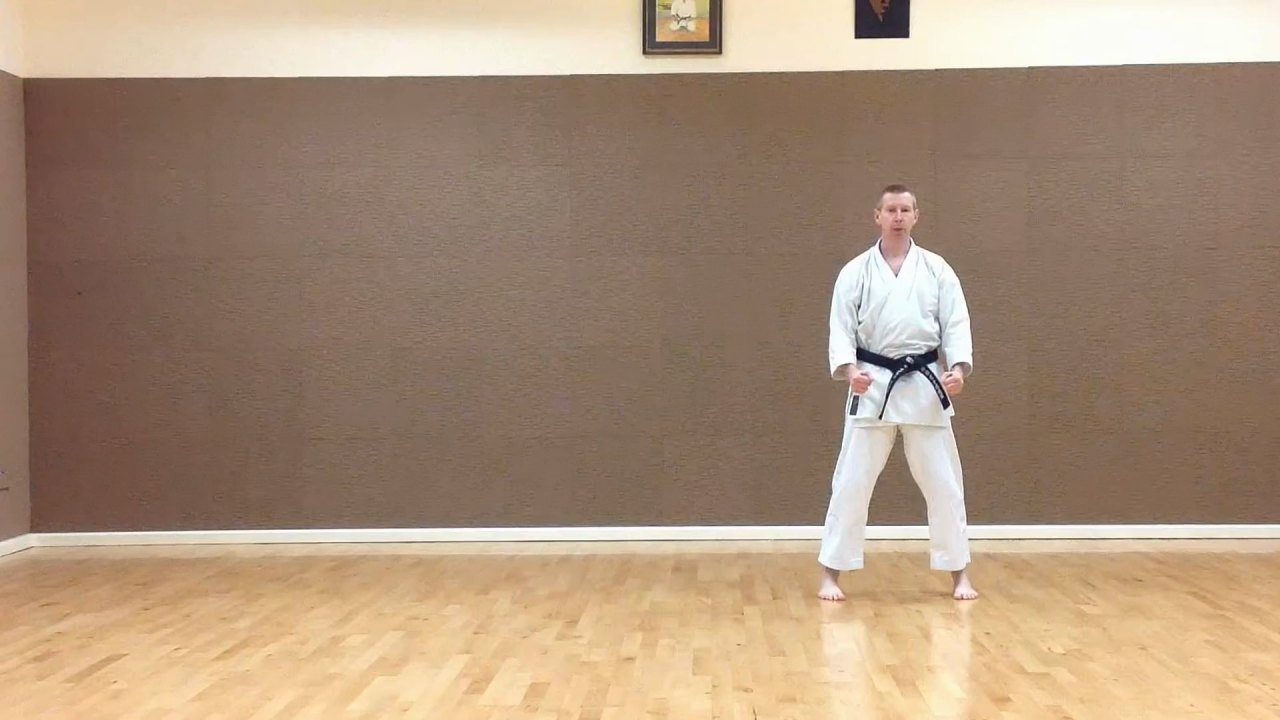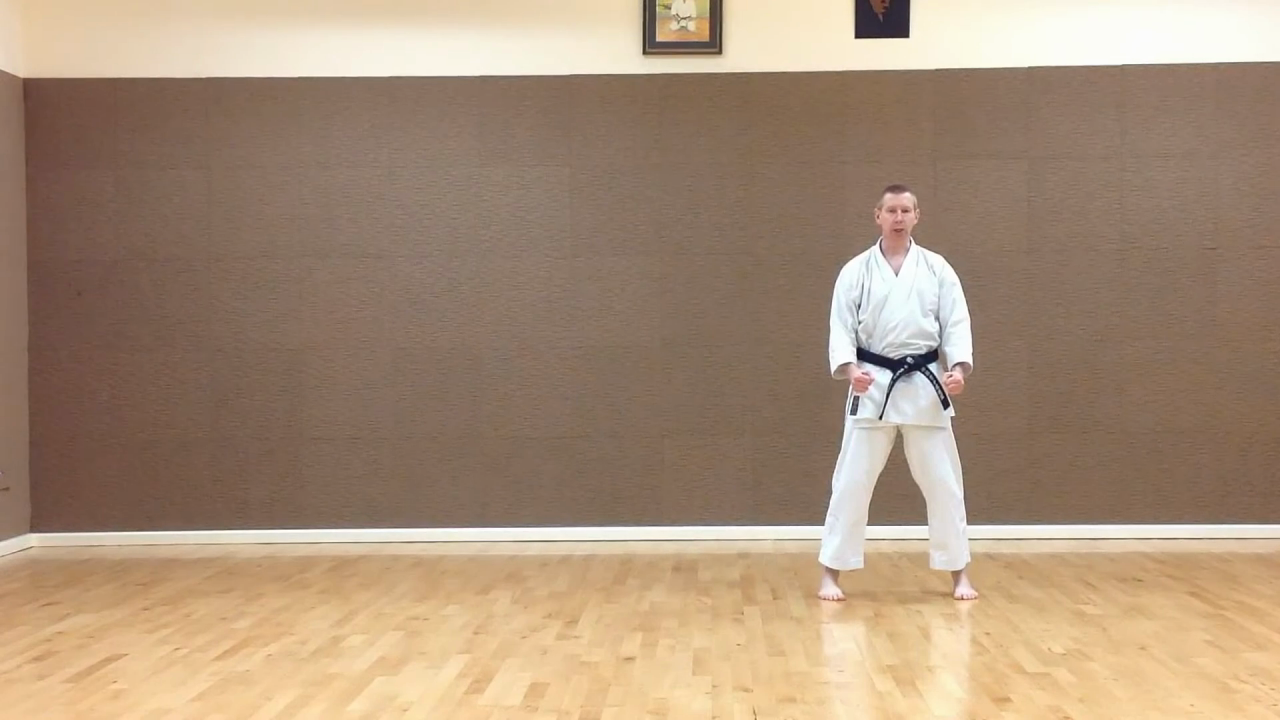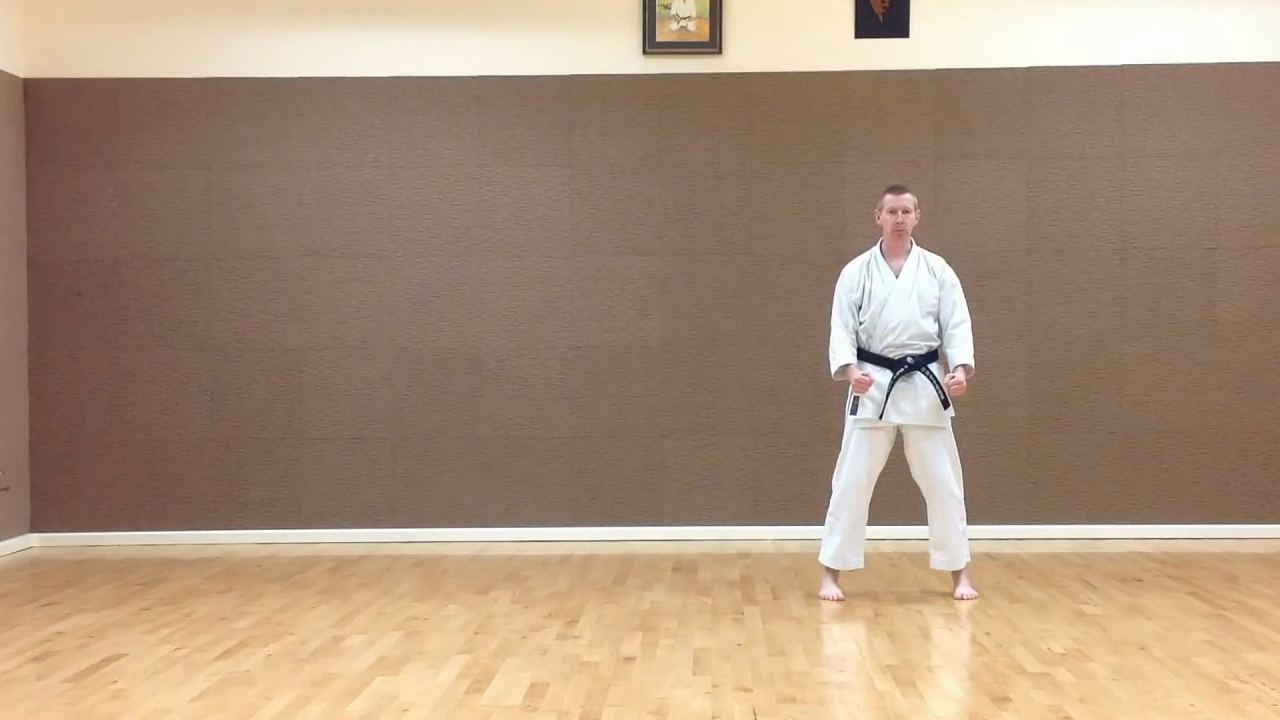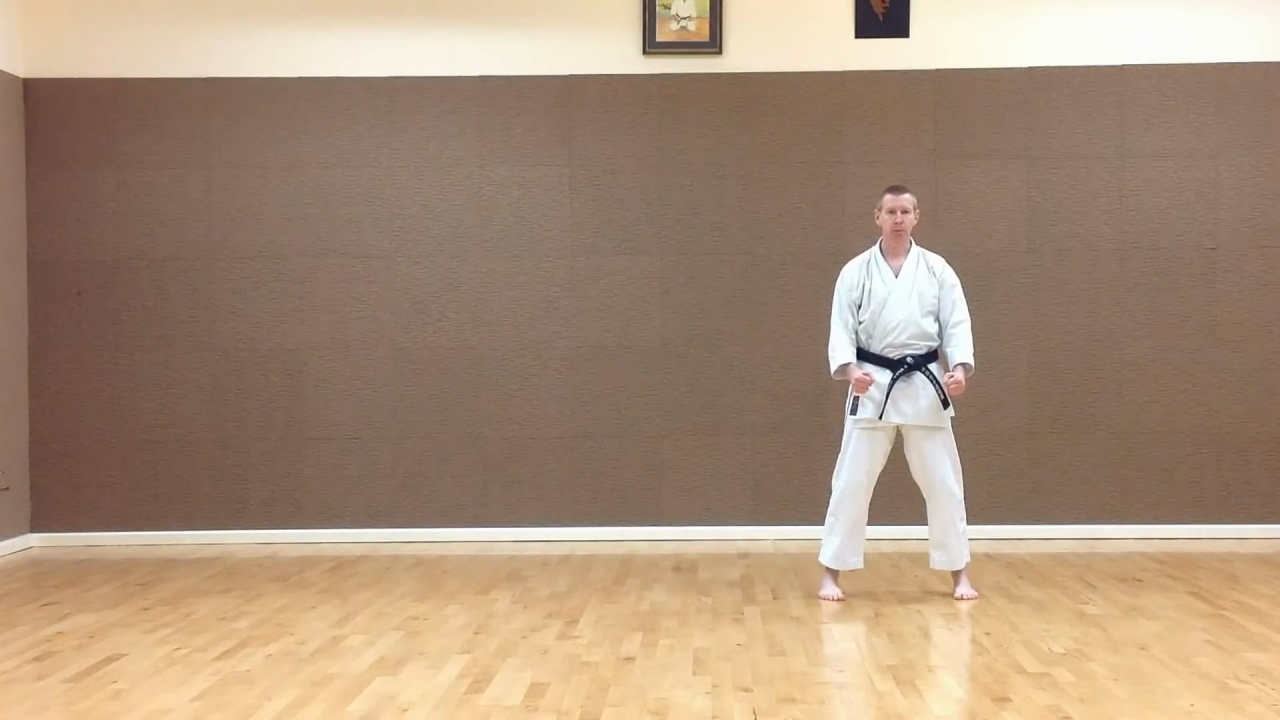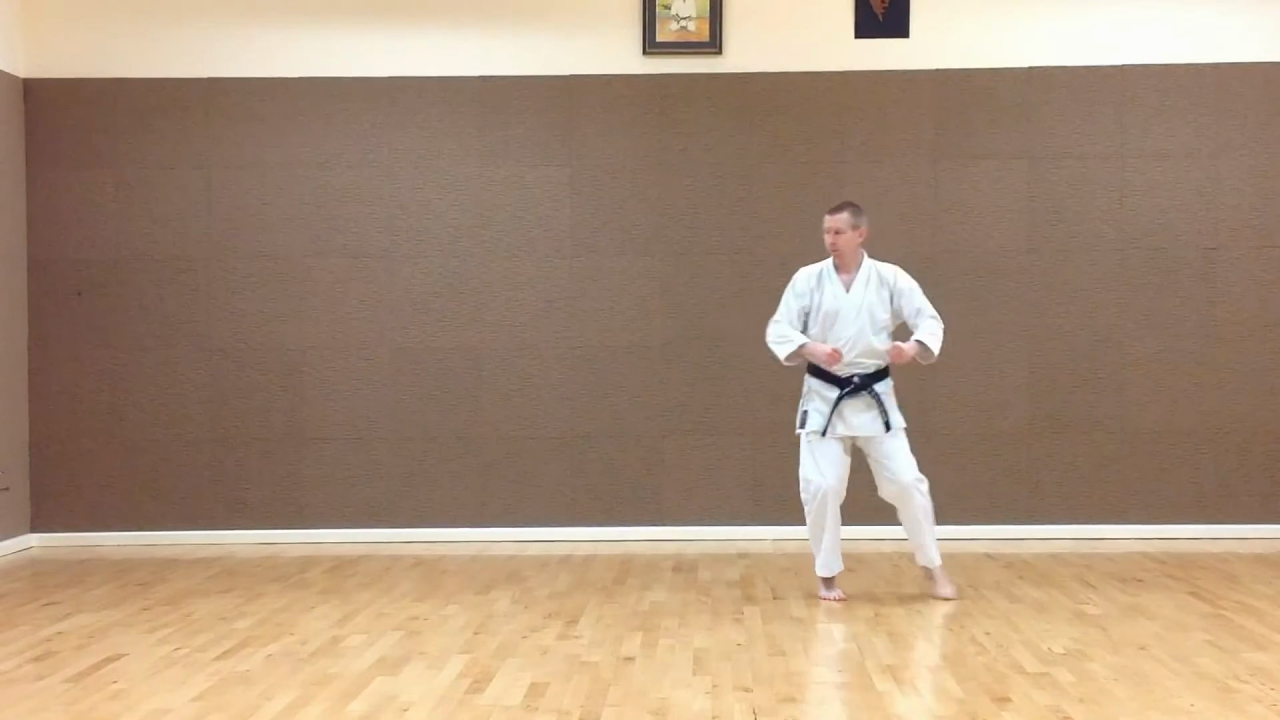
dt=1s
person 1, frame 1
left shoulder: (937, 269)
right shoulder: (855, 271)
left elbow: (956, 324)
right elbow: (840, 329)
left wrist: (958, 368)
right wrist: (850, 369)
left hip: (924, 385)
right hip: (872, 385)
left knee: (944, 483)
right knee: (851, 482)
left ankle: (959, 573)
right ankle: (831, 573)
person 1, frame 2
left shoulder: (937, 268)
right shoulder: (856, 270)
left elbow: (956, 323)
right elbow: (841, 328)
left wrist: (959, 367)
right wrist: (850, 368)
left hip: (925, 385)
right hip: (873, 385)
left knee: (943, 482)
right knee: (851, 482)
left ankle: (959, 573)
right ankle: (831, 573)
person 1, frame 3
left shoulder: (937, 269)
right shoulder: (857, 271)
left elbow: (957, 325)
right elbow: (842, 329)
left wrist: (961, 369)
right wrist: (850, 371)
left hip: (925, 386)
right hip: (873, 385)
left knee: (944, 483)
right knee: (852, 482)
left ankle: (959, 573)
right ankle: (831, 572)
person 1, frame 4
left shoulder: (937, 268)
right shoulder: (856, 270)
left elbow: (957, 324)
right elbow: (841, 329)
left wrist: (960, 368)
right wrist: (850, 370)
left hip: (924, 385)
right hip: (873, 385)
left knee: (944, 483)
right knee: (852, 481)
left ankle: (959, 573)
right ankle: (831, 573)
person 1, frame 5
left shoulder: (890, 278)
right shoulder: (808, 279)
left elbow: (930, 321)
right elbow: (778, 330)
left wrist: (913, 348)
right wrist: (812, 349)
left hip: (875, 397)
right hip: (824, 397)
left knee: (905, 481)
right knee: (821, 487)
left ankle: (932, 566)
right ankle: (828, 575)
